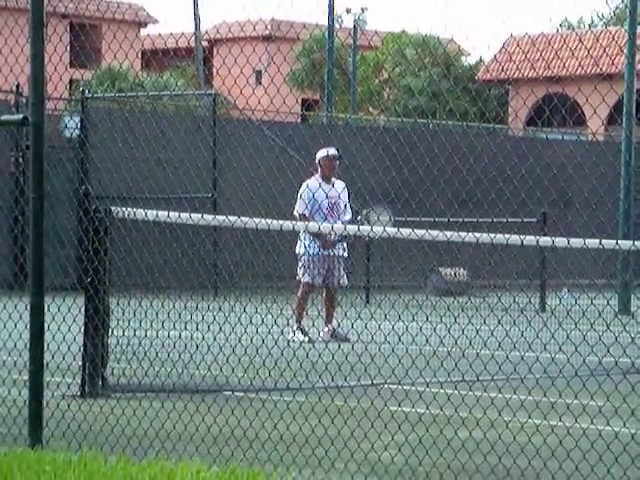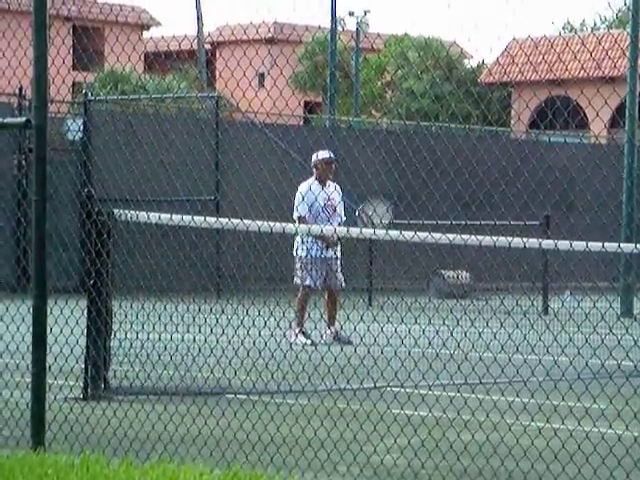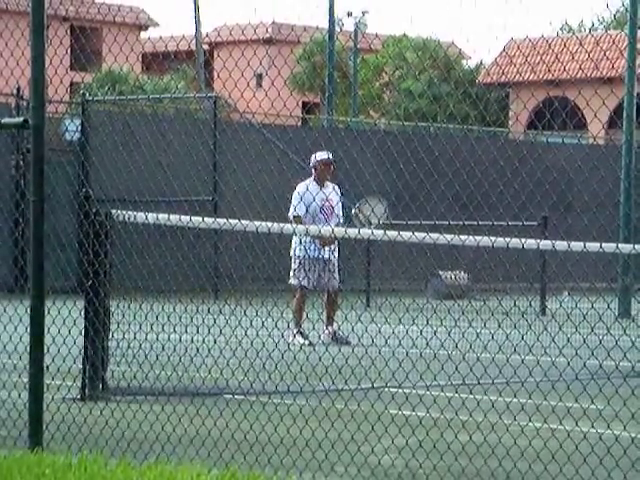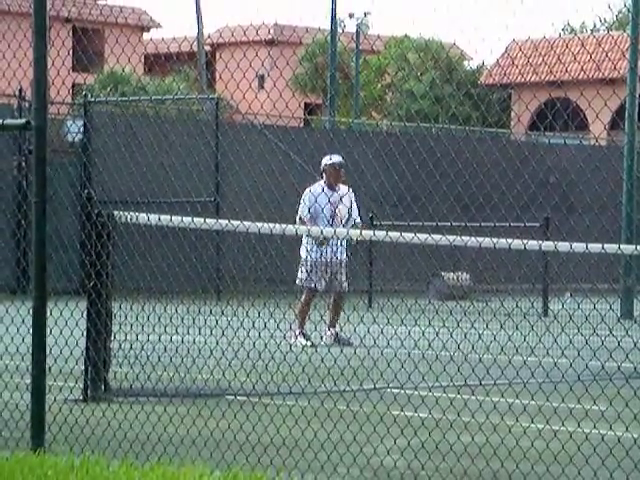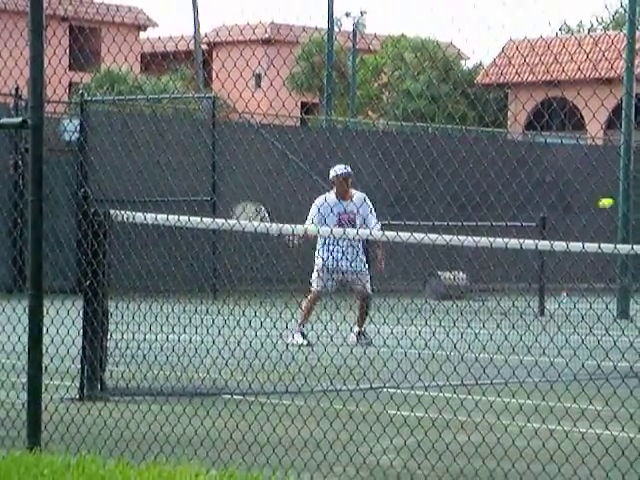
dt=0.3s
person 1, frame 1
left shoulder: (341, 187)
right shoulder: (310, 186)
left elbow: (345, 218)
right elbow: (302, 217)
right wrist: (321, 237)
left hip: (336, 248)
right hip: (313, 247)
left knee: (333, 288)
right knee: (307, 286)
left ankle: (328, 328)
right ankle: (297, 327)
person 1, frame 2
left shoulder: (336, 189)
right shoulder: (307, 189)
right elbow: (301, 220)
left wrist: (338, 235)
right wrist: (323, 237)
left hip: (332, 250)
right hip: (310, 249)
left knee: (334, 290)
right knee: (305, 289)
left ankle: (331, 330)
right ankle: (298, 330)
person 1, frame 3
left shoulder: (334, 190)
right shoulder: (304, 189)
right elbow: (297, 219)
left wrist: (335, 235)
right wrist: (319, 236)
left hip: (329, 250)
right hip: (307, 249)
left knee: (333, 291)
right knee: (302, 290)
left ankle: (330, 331)
right ankle: (296, 331)
person 1, frame 4
left shoulder: (347, 193)
right shoulder: (313, 192)
left elbow: (354, 222)
right elbow: (302, 220)
right wrist: (315, 236)
left hip: (338, 253)
right hip: (316, 253)
left knee: (339, 293)
right knee: (310, 292)
left ankle: (331, 332)
right ankle: (299, 332)
person 1, frame 5
left shoulder: (361, 200)
right shoulder: (322, 203)
left elbow: (374, 228)
right elbow: (310, 228)
left wrist: (380, 252)
left hip: (354, 258)
right hip: (328, 258)
left knee: (365, 295)
right knee: (316, 293)
left ankle: (358, 331)
right ankle: (298, 330)
